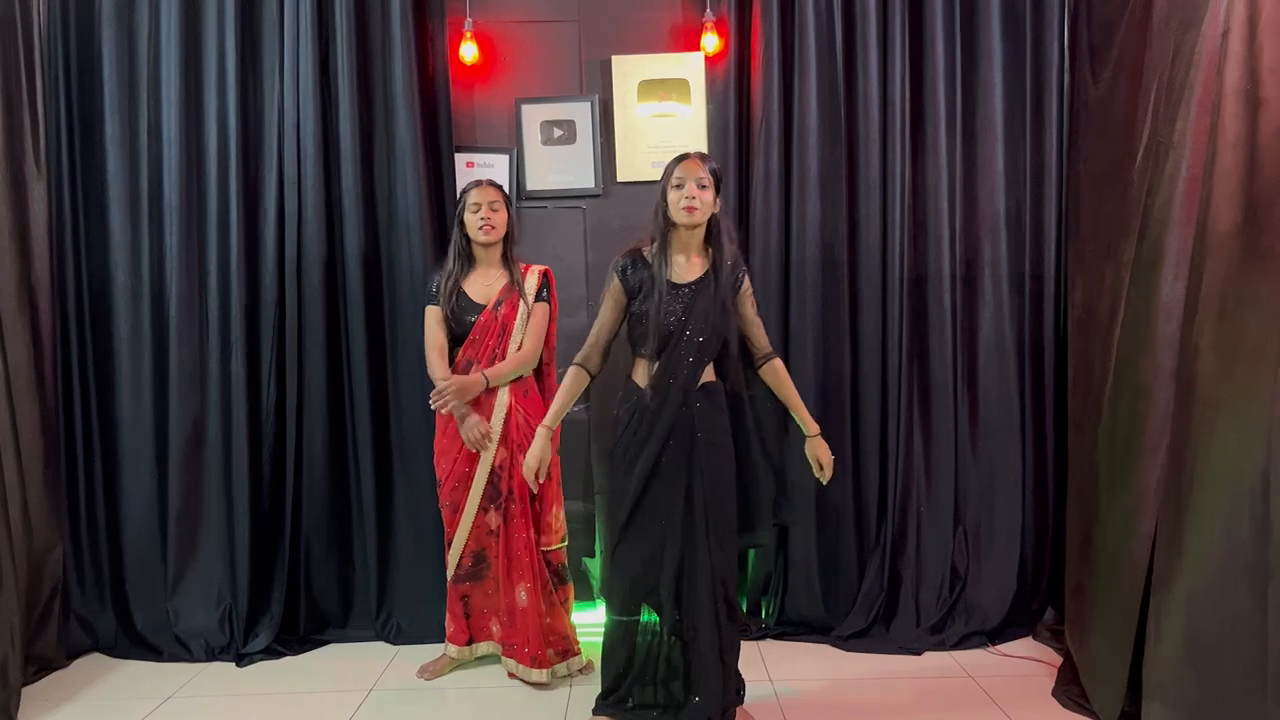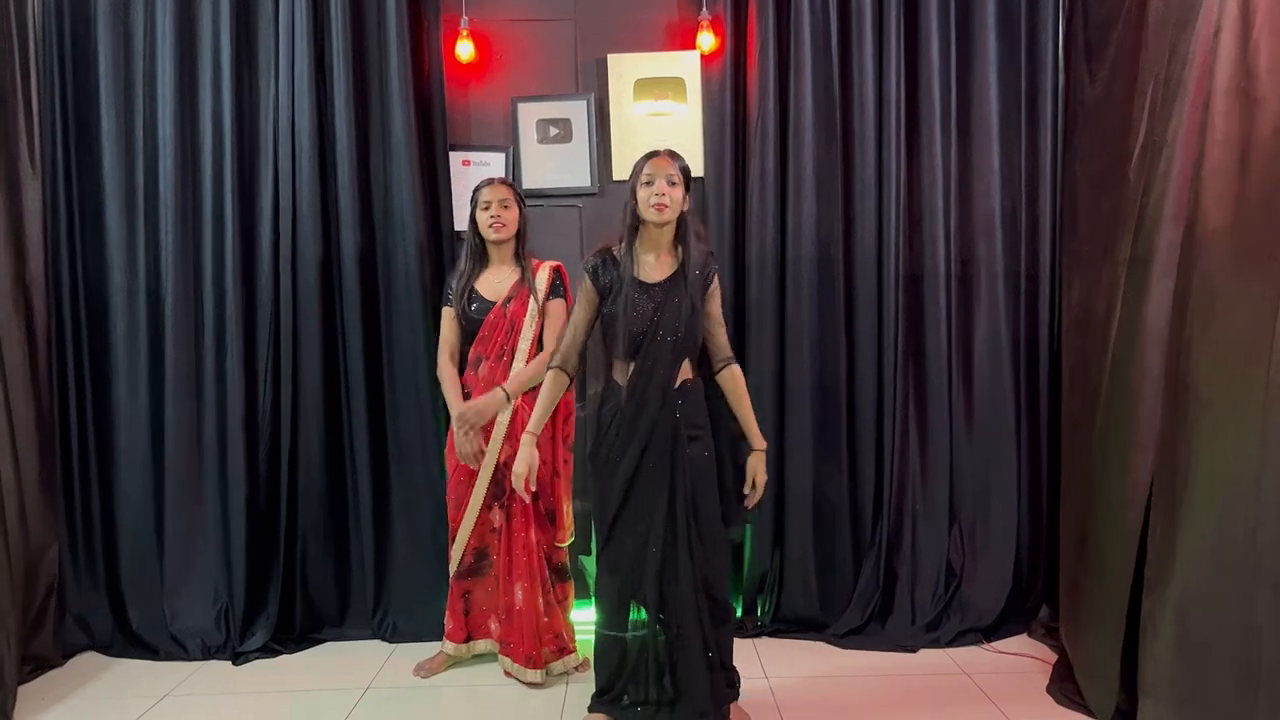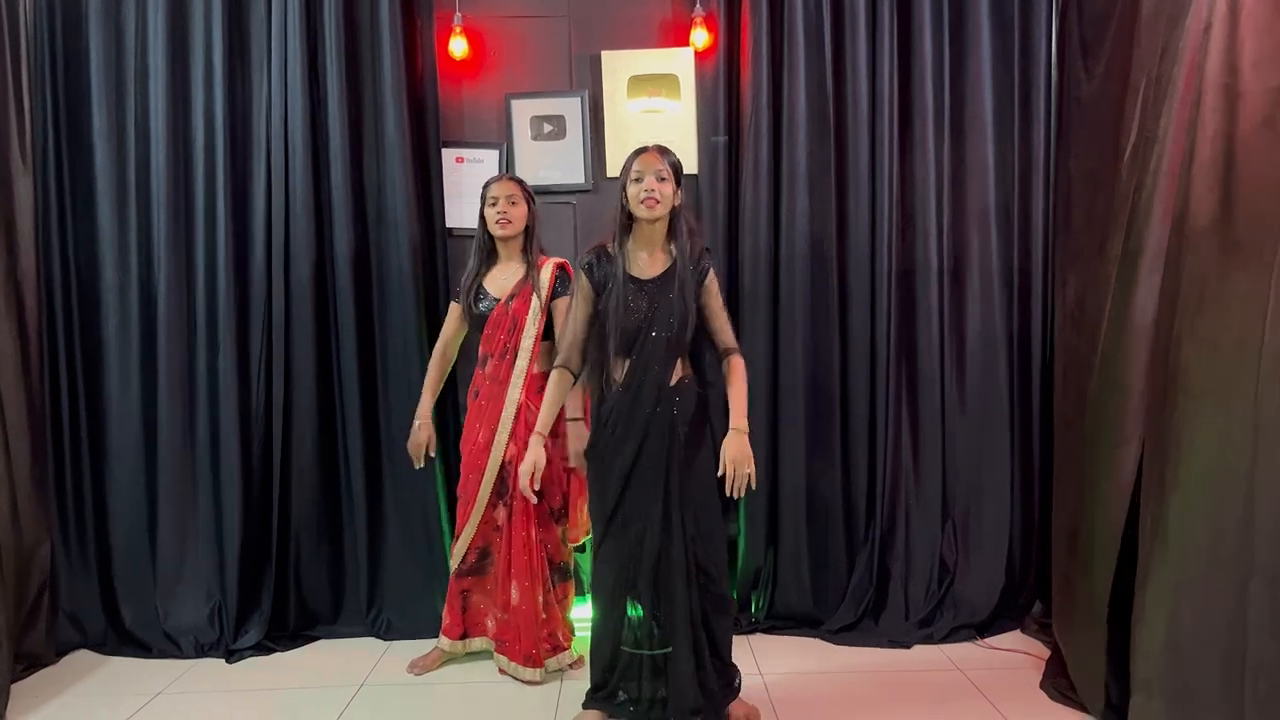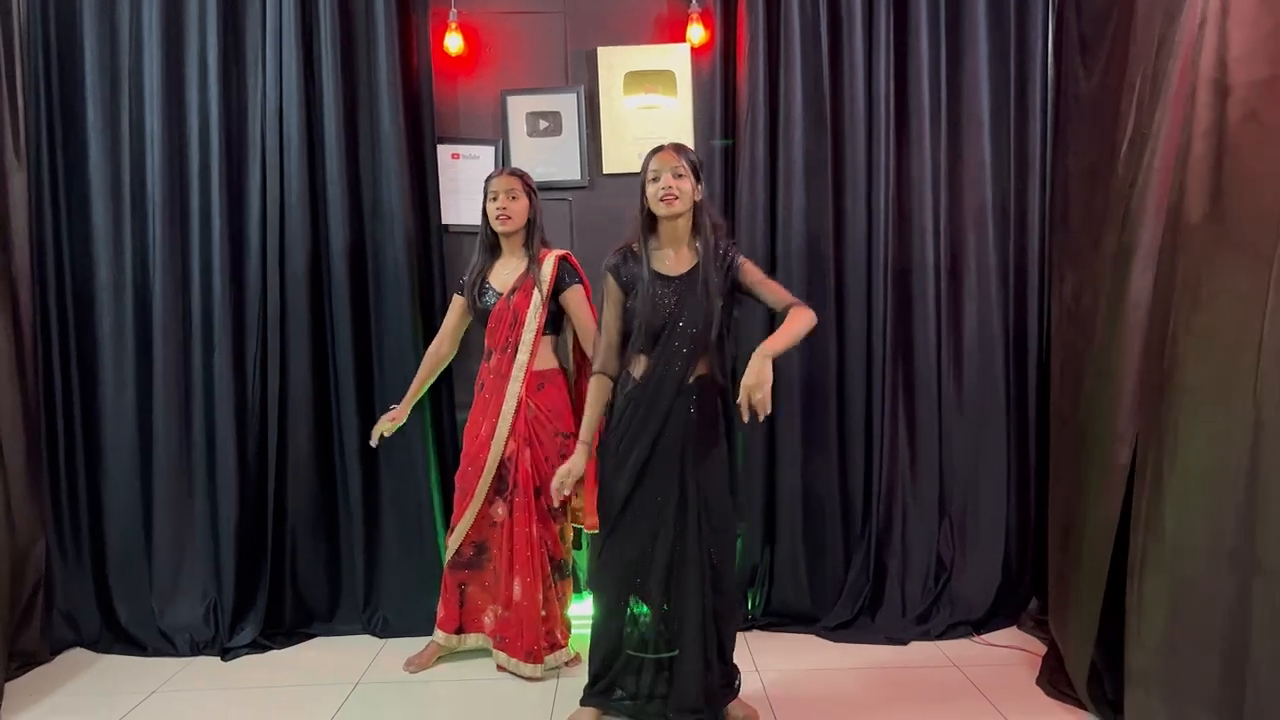
dt=0.2s
person 1, frame 1
left shoulder: (730, 272)
right shoulder: (633, 267)
left elbow: (763, 356)
right elbow: (590, 356)
left wrist: (810, 430)
right wrist: (547, 428)
left hip: (703, 423)
right hip: (643, 423)
left knee: (708, 558)
right knee: (636, 557)
person 1, frame 2
left shoulder: (701, 270)
right shoulder: (604, 267)
left elbow: (722, 361)
right elbow: (567, 359)
left wrist: (756, 443)
right wrist: (529, 436)
left hip: (684, 421)
right hip: (620, 422)
left knee: (699, 556)
right knee: (623, 559)
person 1, frame 3
left shoulder: (696, 265)
right shoulder: (598, 265)
left elbow: (729, 353)
right elbow: (569, 359)
left wrist: (738, 429)
right wrist: (538, 437)
left hip: (681, 419)
right hip: (619, 422)
left knee: (698, 554)
right knee: (621, 555)
person 1, frame 4
left shoulder: (723, 259)
right shoulder: (626, 264)
left elbow: (802, 312)
right elbow: (607, 362)
left wrist: (764, 354)
right wrist: (584, 446)
left hip: (699, 417)
right hip: (636, 418)
left knee: (704, 552)
right knee: (626, 551)
person 2, frame 1
left shoulder: (534, 281)
right shoulder: (445, 283)
left elbow: (530, 355)
right elbow: (437, 358)
left wrist: (480, 380)
right wrist: (465, 414)
left hip: (518, 415)
right hip: (462, 418)
left knee: (526, 529)
right knee: (465, 530)
left ankle: (541, 645)
right ankle: (463, 640)
person 2, frame 2
left shoulder: (545, 277)
right shoulder: (461, 282)
left elbow: (552, 353)
right elbow: (445, 358)
left wrist: (499, 396)
right wrist: (461, 416)
left hip: (529, 413)
right hip: (470, 415)
left knee: (533, 528)
right knee: (471, 524)
left ankle: (541, 643)
right ankle: (461, 637)
person 2, frame 3
left shoulder: (553, 273)
right shoulder: (473, 277)
right elbow: (444, 351)
left wrist: (575, 419)
right wrist: (423, 415)
left hip: (538, 408)
right hip: (485, 410)
left knee: (538, 525)
right knee: (477, 522)
left ankle: (539, 641)
right ankle: (458, 634)
person 2, frame 4
left shoulder: (557, 266)
right shoulder: (478, 272)
left elbow: (592, 338)
right elbow: (445, 342)
right wrist: (405, 403)
left hip: (542, 402)
right hip: (490, 404)
left knee: (539, 520)
right knee: (473, 515)
left ankle: (539, 638)
right ankle: (453, 630)
